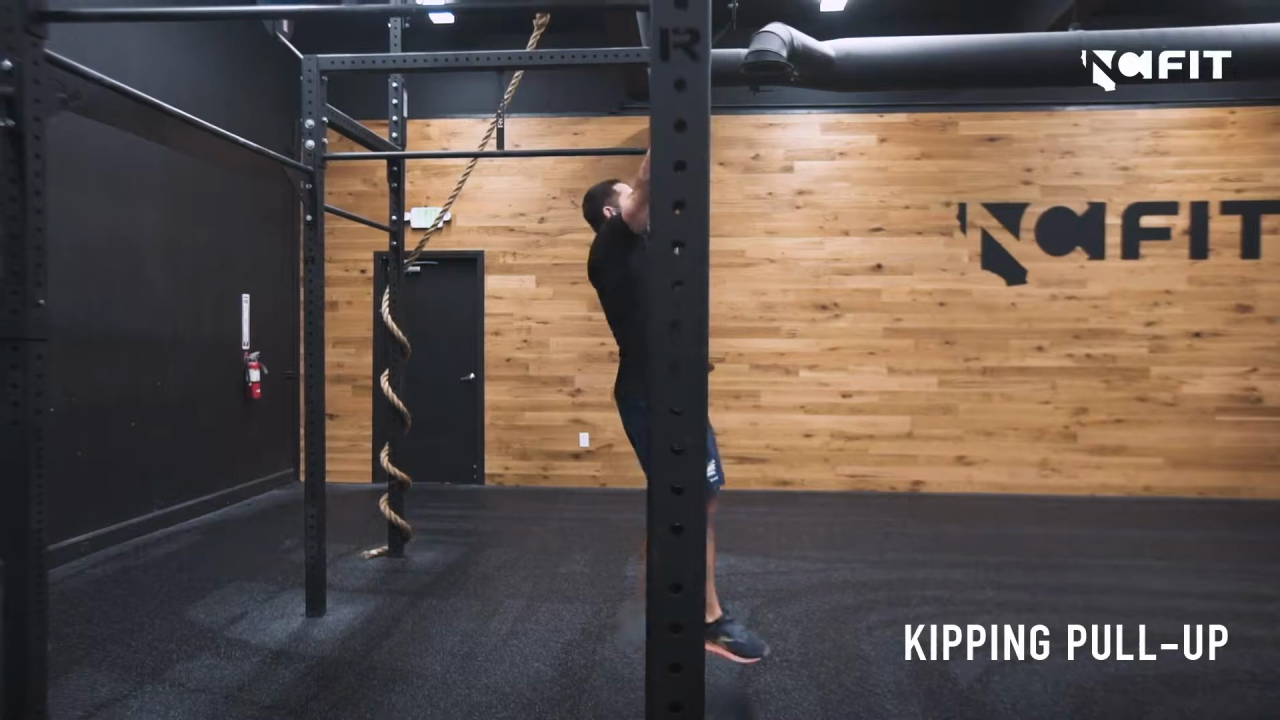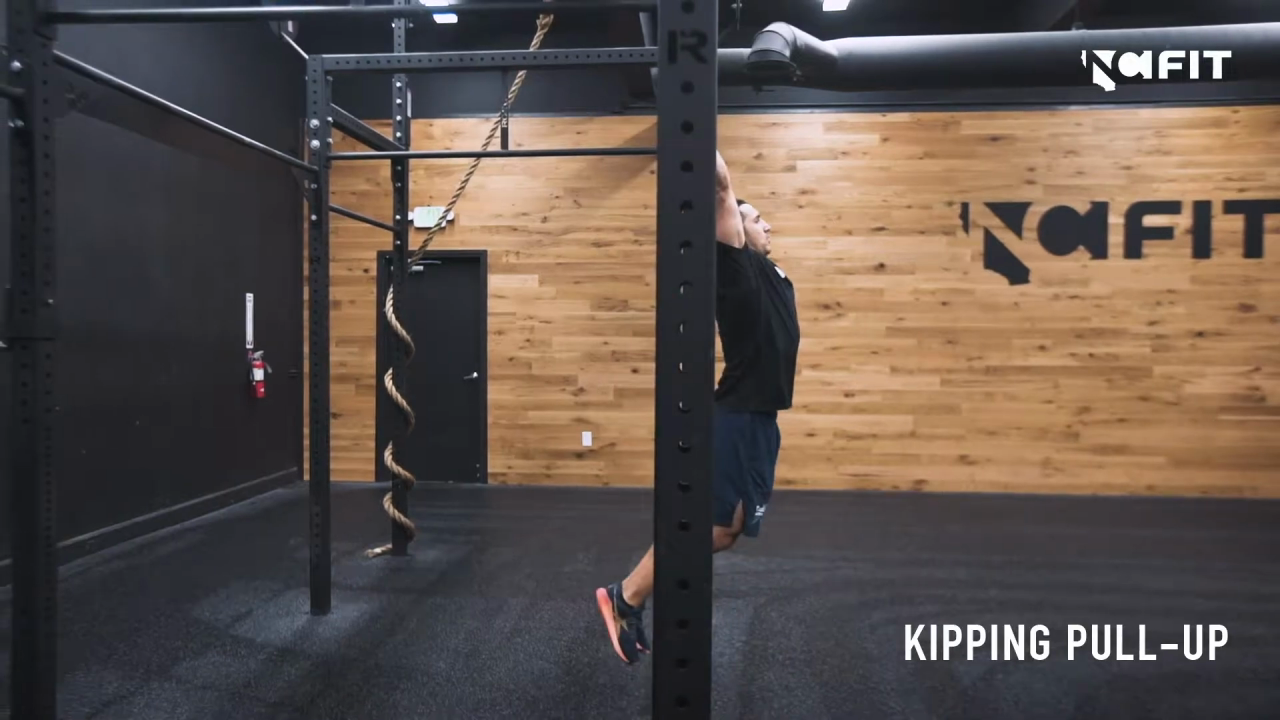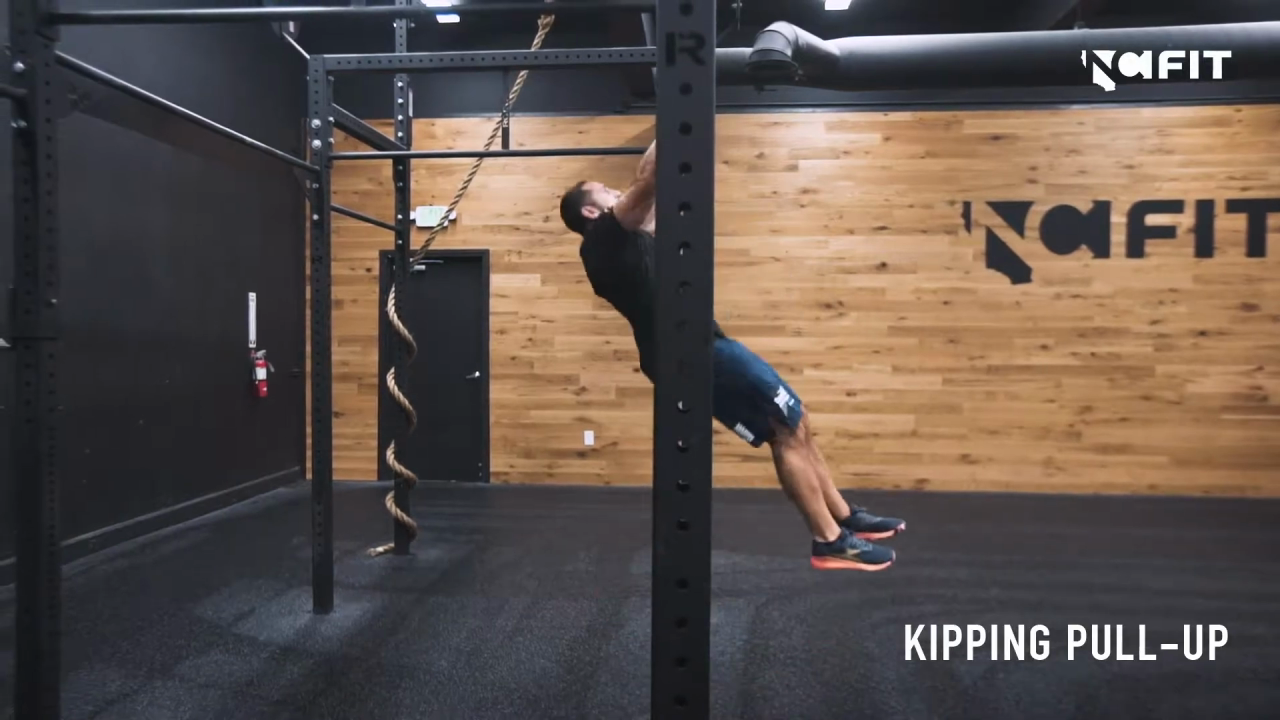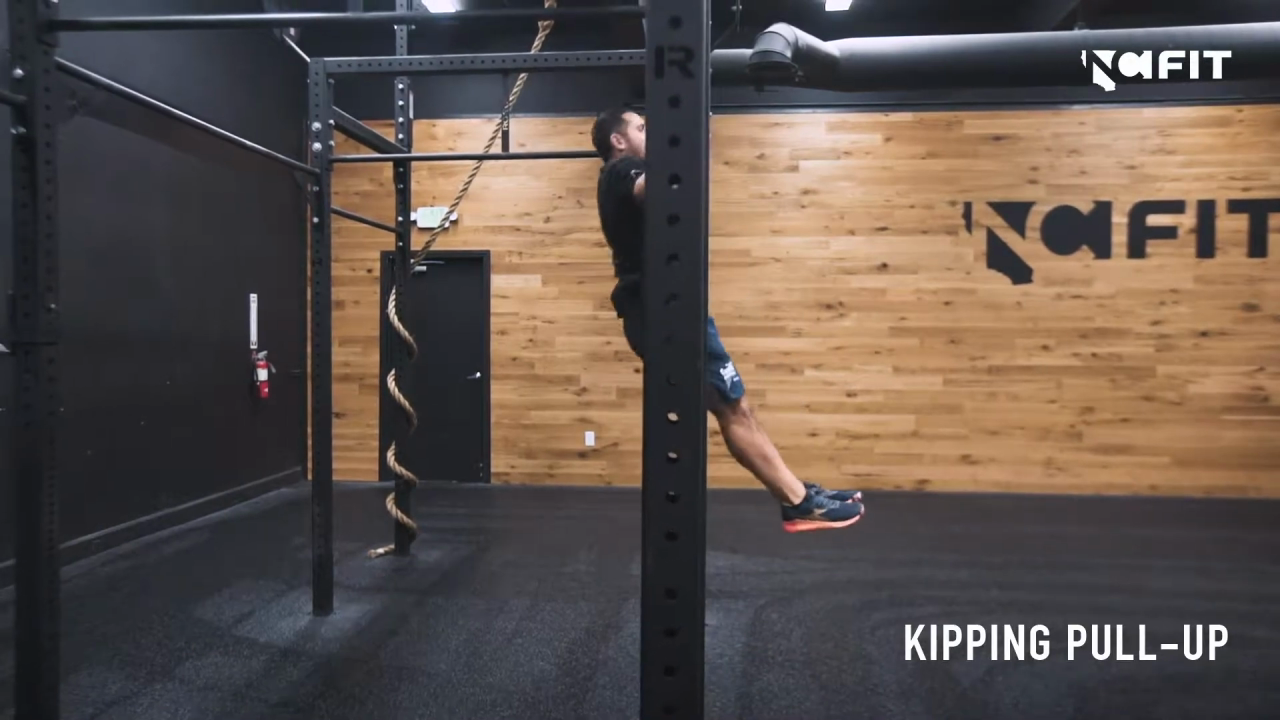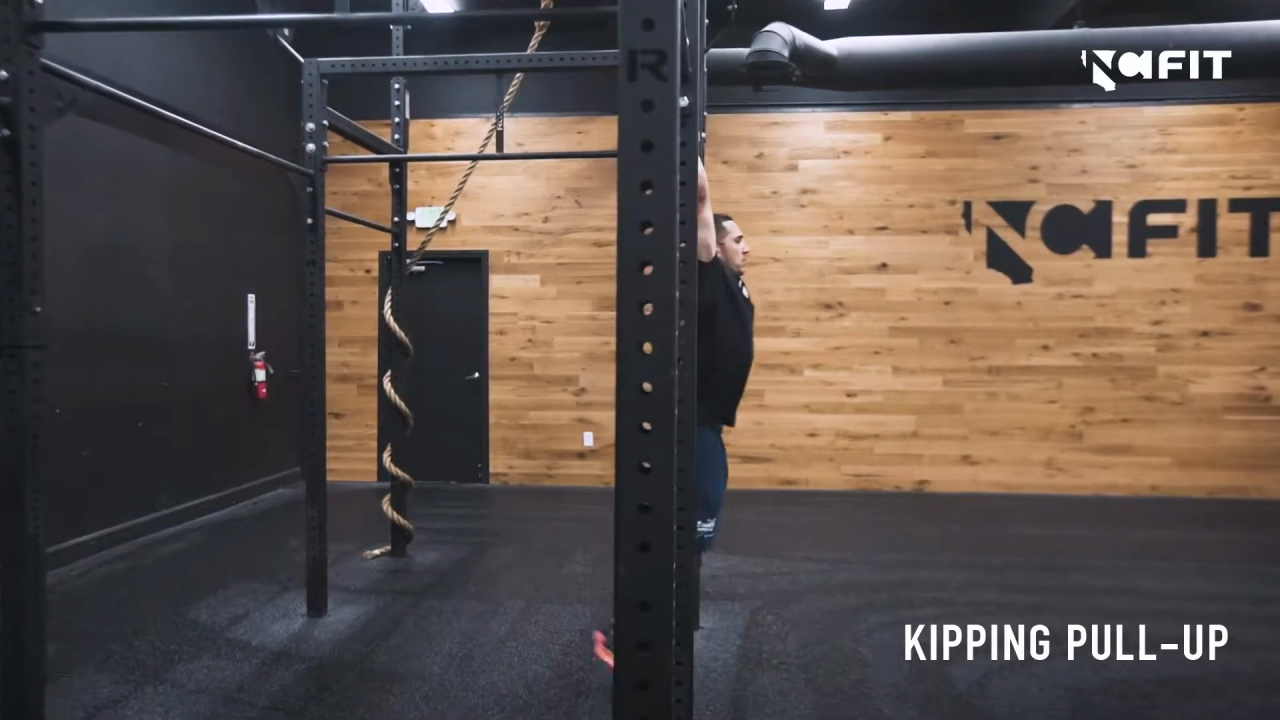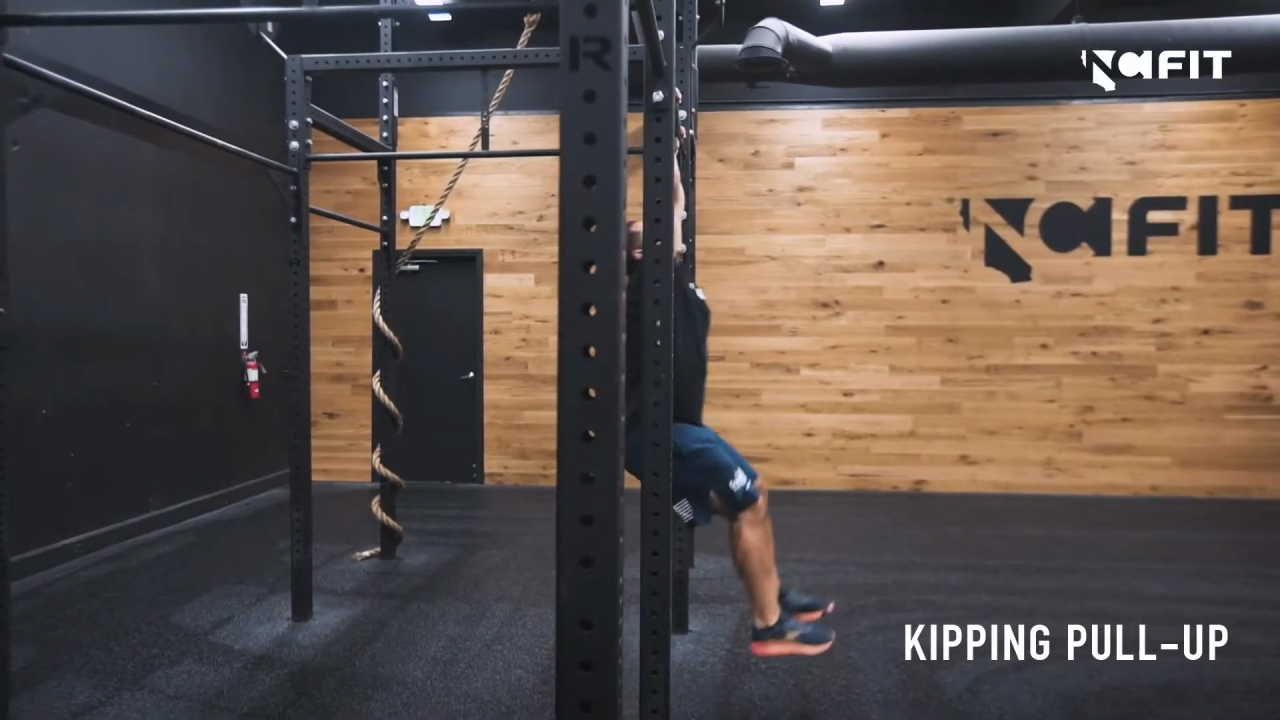
dt=0.5s
person 1, frame 1
left shoulder: (636, 249)
right shoulder: (612, 249)
left elbow: (649, 189)
right elbow: (645, 186)
right hip: (652, 395)
right ankle: (712, 619)
person 1, frame 2
left shoulder: (762, 271)
right shoulder: (736, 268)
left elbow: (722, 191)
right elbow: (721, 192)
left hip: (756, 413)
right hip: (741, 414)
left knee: (726, 527)
right knee: (715, 524)
left ankle: (632, 597)
right ankle: (626, 598)
person 1, frame 3
left shoulder: (616, 239)
right shoulder: (606, 238)
right elbow: (641, 187)
left knee: (792, 426)
right knee: (792, 431)
left ankle: (844, 515)
right ankle: (831, 538)
person 1, frame 4
left shoulder: (629, 177)
right shoulder: (620, 175)
left knee: (733, 405)
right knee: (733, 406)
left ankle: (800, 494)
right ankle: (798, 502)
person 1, frame 5
left shoulder: (725, 284)
right shoulder: (707, 277)
left elbow: (702, 210)
right elbow: (697, 205)
left hip: (703, 426)
right hip: (690, 428)
left knee: (693, 536)
right ankle: (620, 634)
person 1, frame 6
left shoulder: (670, 279)
left elbow: (673, 209)
right elbow: (665, 209)
left hip: (671, 427)
left knee: (751, 501)
right knee: (750, 506)
left ankle: (777, 598)
right ankle: (770, 625)
